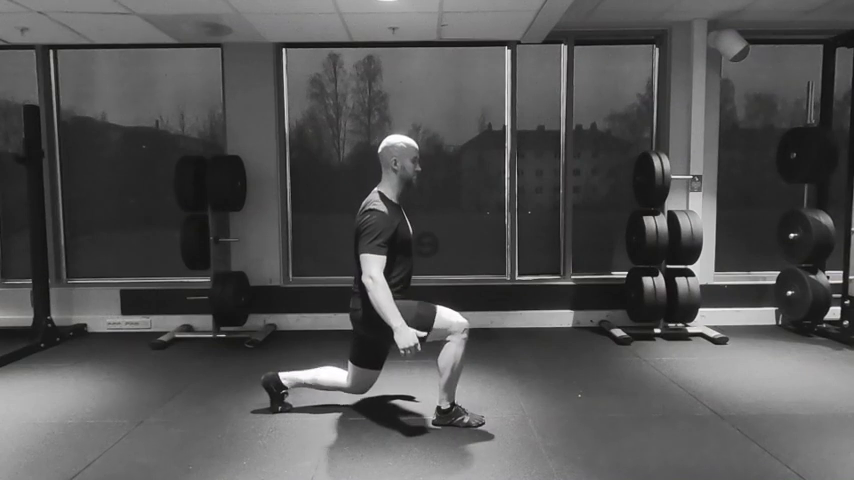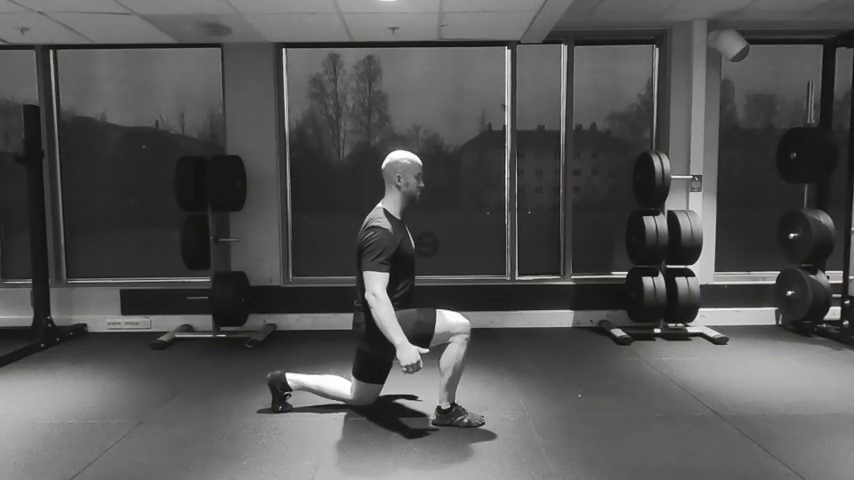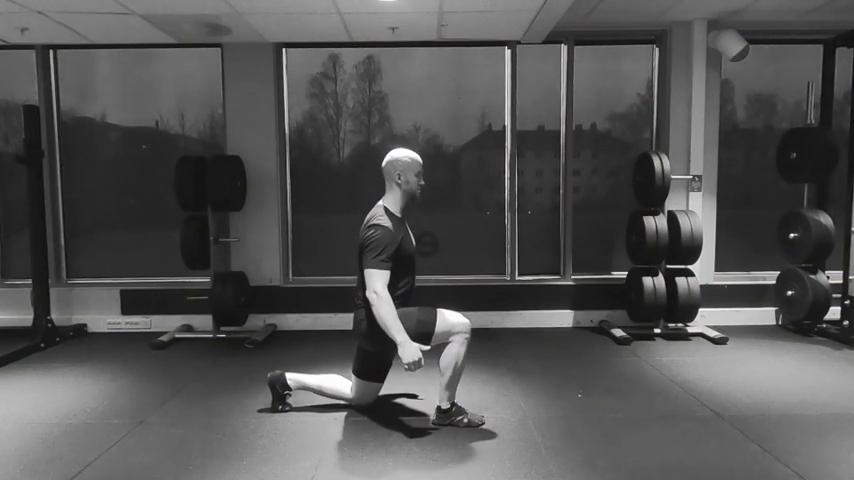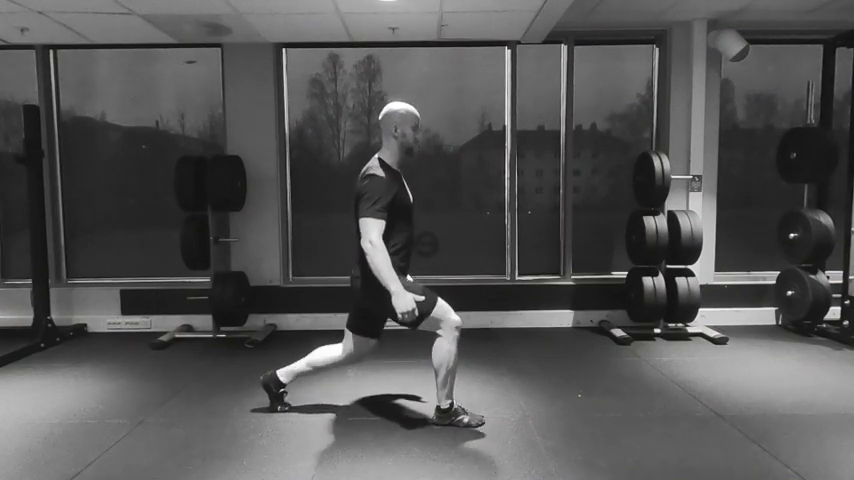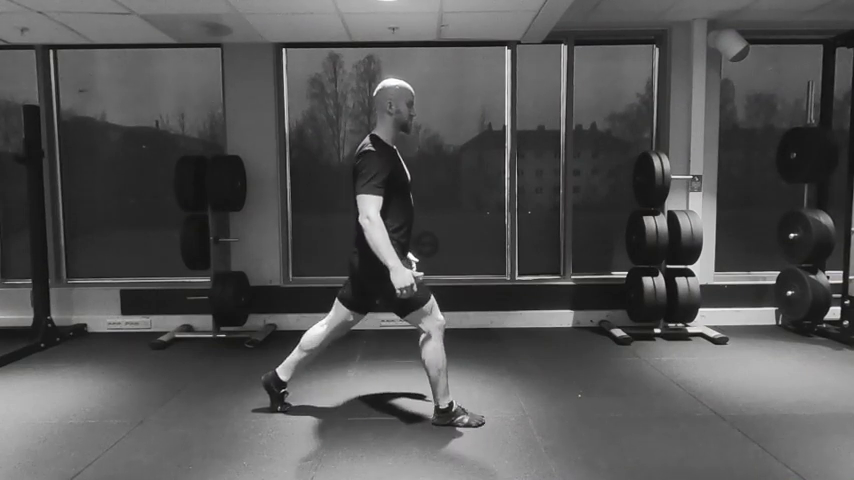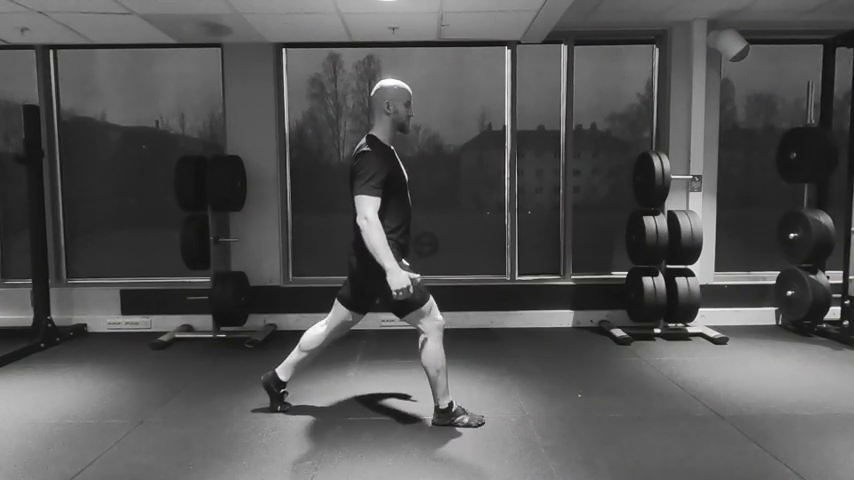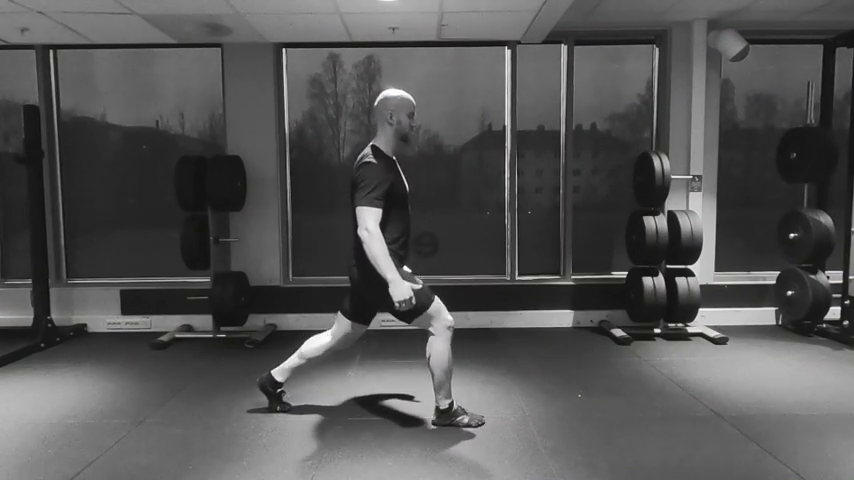
dt=0.4s
person 1, frame 1
left shoulder: (388, 205)
right shoulder: (378, 214)
right elbow: (371, 277)
left wrist: (395, 321)
right wrist: (400, 327)
left hip: (374, 311)
right hip: (378, 311)
left knee: (355, 383)
right knee: (458, 327)
left ankle: (280, 380)
right ankle: (446, 410)
person 1, frame 2
left shoulder: (390, 220)
right shoulder: (382, 231)
right elbow: (374, 295)
left wrist: (397, 338)
right wrist: (402, 345)
left hip: (378, 324)
right hip: (380, 324)
left knee: (359, 396)
right knee: (460, 328)
left ankle: (285, 381)
right ankle: (446, 409)
person 1, frame 3
left shoulder: (391, 218)
right shoulder: (382, 229)
right elbow: (375, 293)
left wrist: (400, 335)
right wrist: (403, 342)
left hip: (377, 323)
right hip: (381, 322)
left knee: (359, 395)
right knee: (460, 327)
left ankle: (285, 380)
right ankle: (446, 410)
person 1, frame 4
left shoulder: (388, 173)
right shoulder: (378, 179)
right elbow: (370, 242)
left wrist: (401, 280)
right wrist: (397, 291)
left hip: (376, 282)
right hip: (382, 282)
left knee: (352, 351)
right knee: (449, 325)
left ankle: (278, 378)
right ankle: (446, 410)
person 1, frame 5
left shoulder: (384, 150)
right shoulder: (374, 155)
right elbow: (368, 217)
left wrist: (402, 254)
right wrist: (396, 267)
left hip: (373, 261)
right hip: (380, 262)
left knee: (335, 323)
right knee: (433, 325)
left ankle: (278, 378)
right ankle: (446, 409)
person 1, frame 6
left shoulder: (381, 151)
right shoulder: (372, 156)
right elbow: (366, 218)
left wrist: (395, 259)
right wrist: (392, 269)
left hip: (373, 260)
right hip: (379, 262)
left knee: (334, 324)
right knee: (432, 324)
left ankle: (277, 378)
right ankle: (445, 409)
person 1, frame 7
left shoulder: (384, 160)
right shoulder: (374, 167)
right elbow: (367, 229)
left wrist: (397, 270)
right wrist: (395, 280)
left hip: (373, 270)
right hip: (379, 272)
left knee: (339, 335)
right knee: (443, 324)
left ankle: (274, 379)
right ankle: (445, 409)
